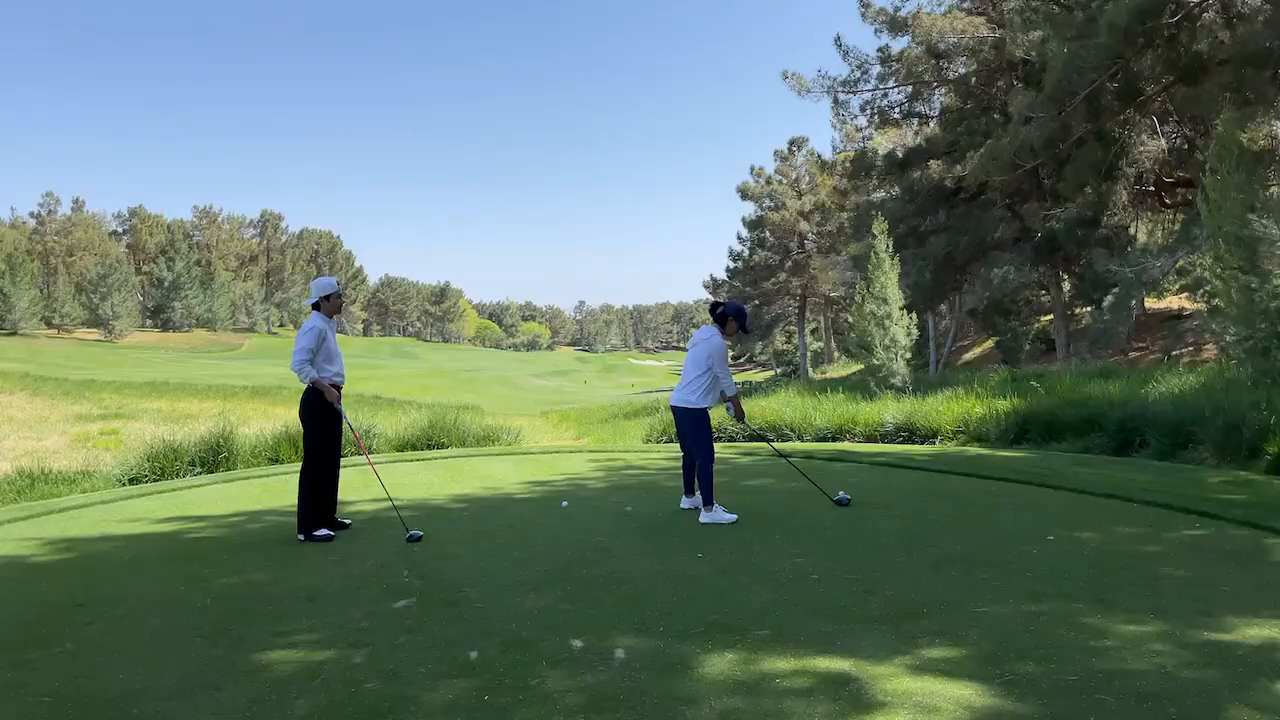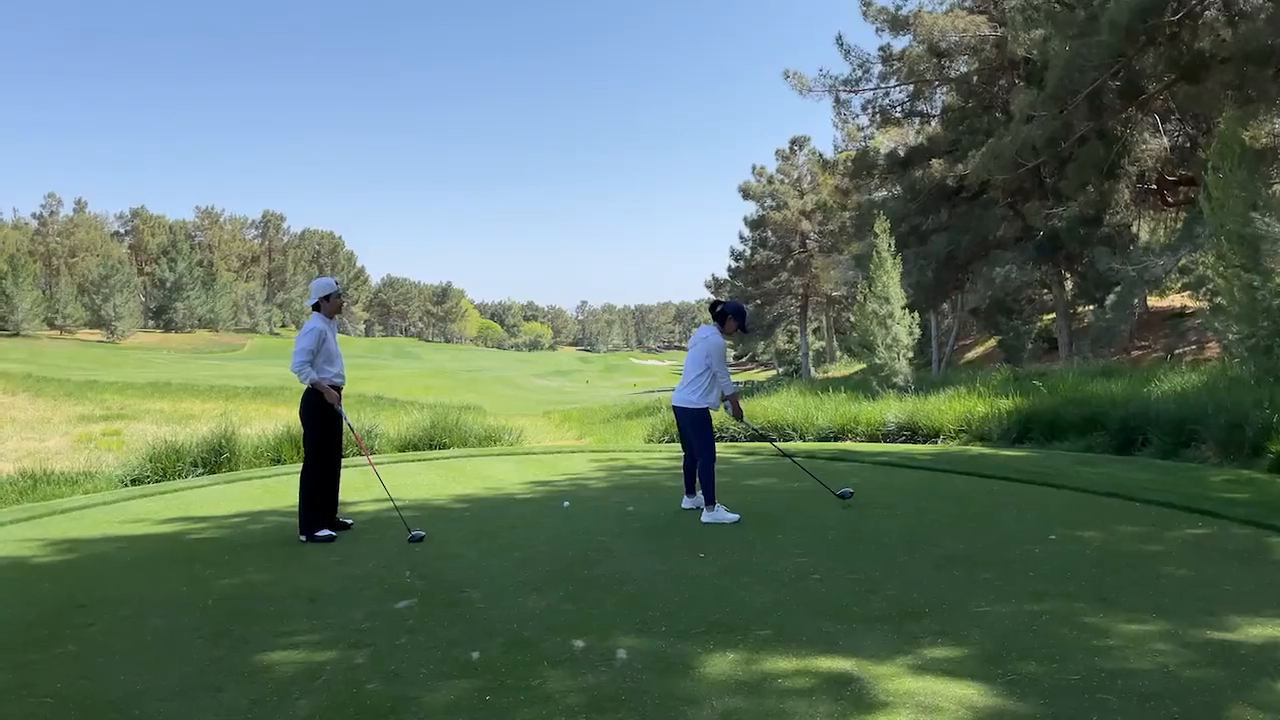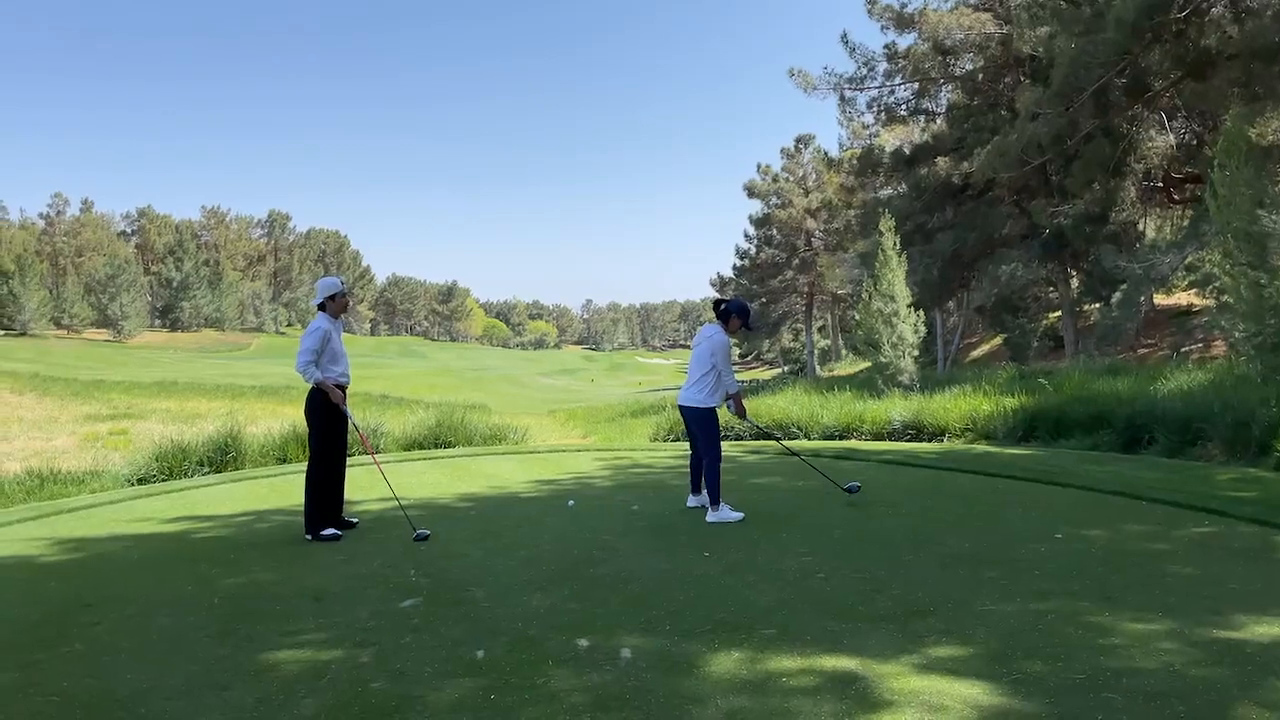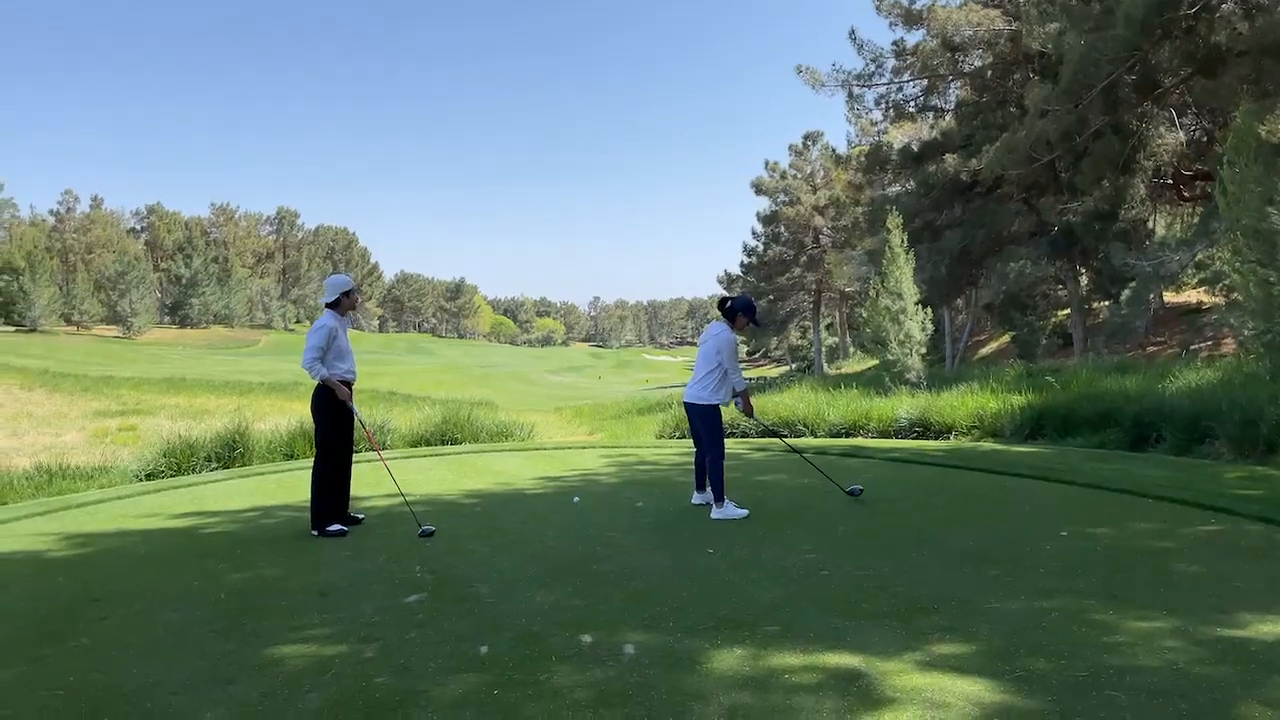
dt=0.3s
person 1, frame 1
left shoulder: (328, 325)
right shoulder: (315, 327)
right elbow: (300, 364)
right wrist: (326, 389)
left hip: (329, 398)
right hip: (318, 399)
left knee: (331, 460)
right knee: (315, 461)
left ankle: (326, 516)
right ankle: (308, 526)
person 1, frame 2
left shoulder: (329, 327)
right shoulder: (314, 328)
right elbow: (299, 366)
right wrist: (326, 390)
left hip: (329, 400)
right hip: (318, 400)
left knee: (332, 460)
right knee: (316, 461)
left ankle: (327, 517)
right ankle: (309, 526)
person 1, frame 3
left shoulder: (334, 326)
right shoulder: (320, 328)
right elbow: (304, 365)
right wrist: (331, 390)
left hip: (335, 399)
right hip: (323, 400)
left knee: (337, 459)
right knee: (321, 461)
left ankle: (333, 516)
right ankle: (315, 525)
person 1, frame 4
left shoulder: (341, 323)
right shoulder: (326, 325)
right elbow: (310, 362)
right wrist: (337, 387)
left hip: (341, 396)
right hip: (330, 396)
left knee: (343, 455)
right knee: (327, 457)
left ankle: (339, 511)
right ankle: (322, 521)
person 2, frame 1
left shoulder: (704, 334)
right shoulder: (716, 342)
right elbow: (725, 377)
left wrist: (727, 398)
right wrist: (737, 406)
left hip: (680, 402)
right hip: (692, 406)
left knee: (691, 452)
right knee: (705, 456)
left ankle: (689, 497)
right ankle: (709, 510)
person 2, frame 2
left shoulder: (703, 333)
right shoulder: (715, 340)
right elbow: (722, 376)
left wrist: (725, 397)
right wrist: (735, 405)
left hip: (682, 402)
right hip: (694, 406)
left knee: (692, 452)
right knee: (707, 456)
left ankle: (691, 497)
right ankle: (710, 510)
person 2, frame 3
left shoulder: (708, 332)
right shoulder: (719, 339)
right elbow: (726, 374)
left wrist: (730, 396)
right wrist: (738, 403)
left hip: (688, 401)
right hip: (700, 405)
left knee: (699, 451)
right knee: (712, 455)
left ankle: (696, 496)
right ankle: (715, 509)
person 2, frame 4
left shoulder: (714, 329)
right shoulder: (726, 336)
right elbow: (734, 372)
left wrist: (736, 394)
right wrist: (746, 401)
left hip: (693, 398)
right hip: (705, 402)
left knee: (704, 448)
right knee: (716, 452)
left ankle: (701, 493)
right ankle: (719, 506)
